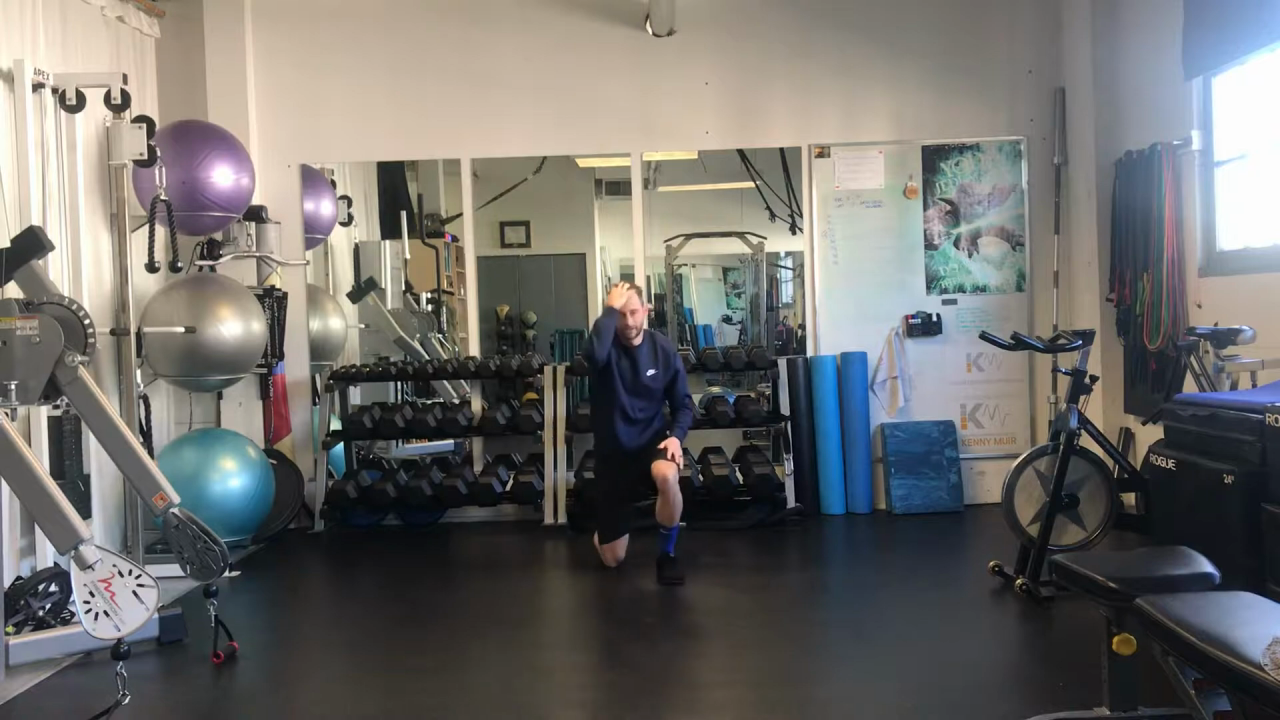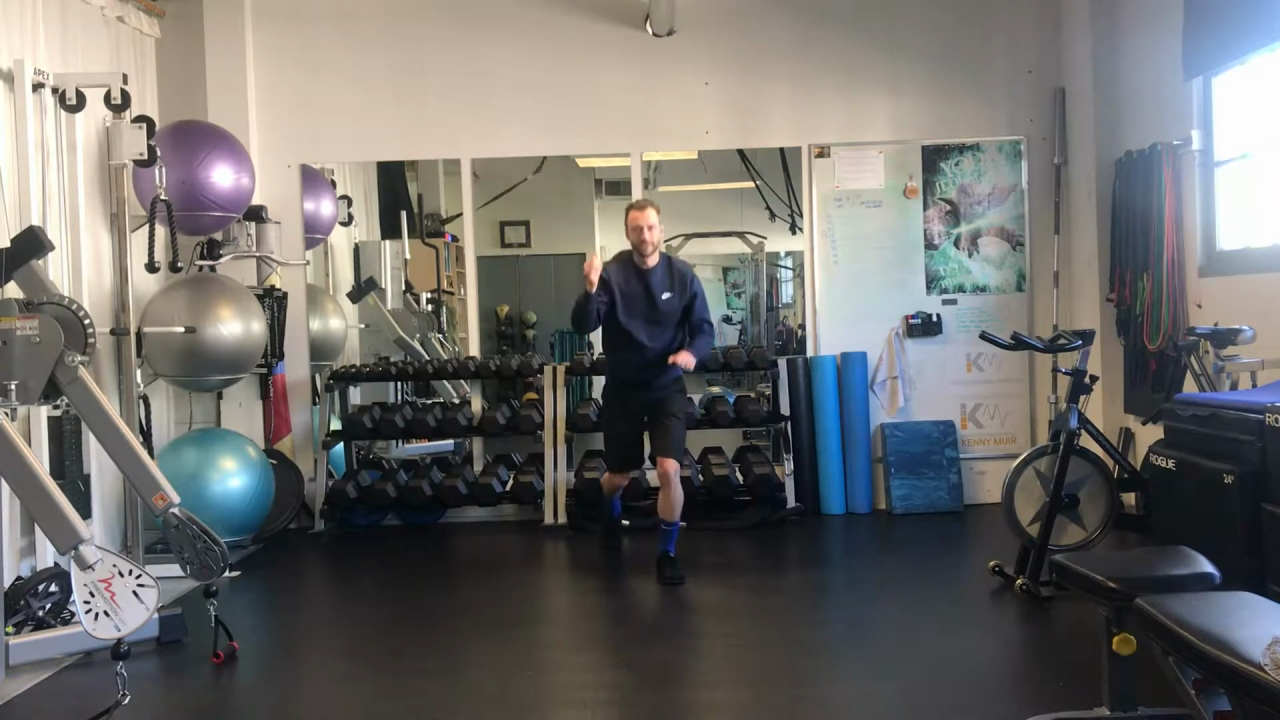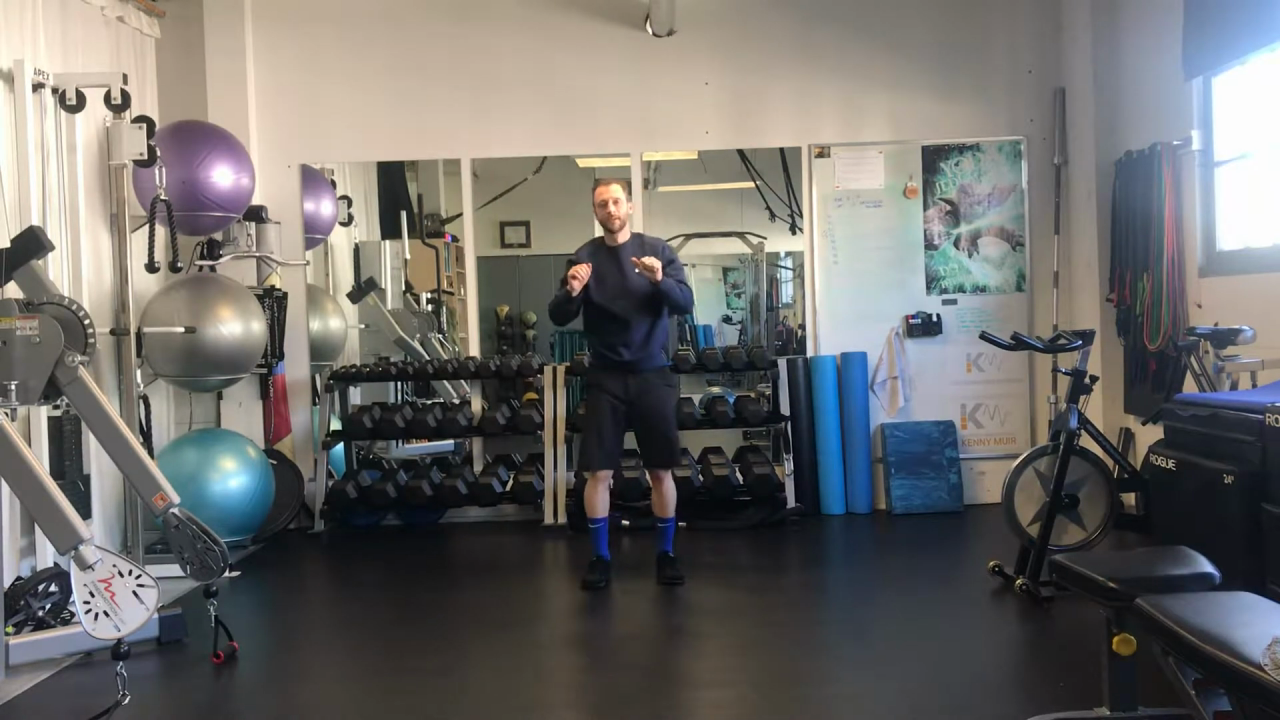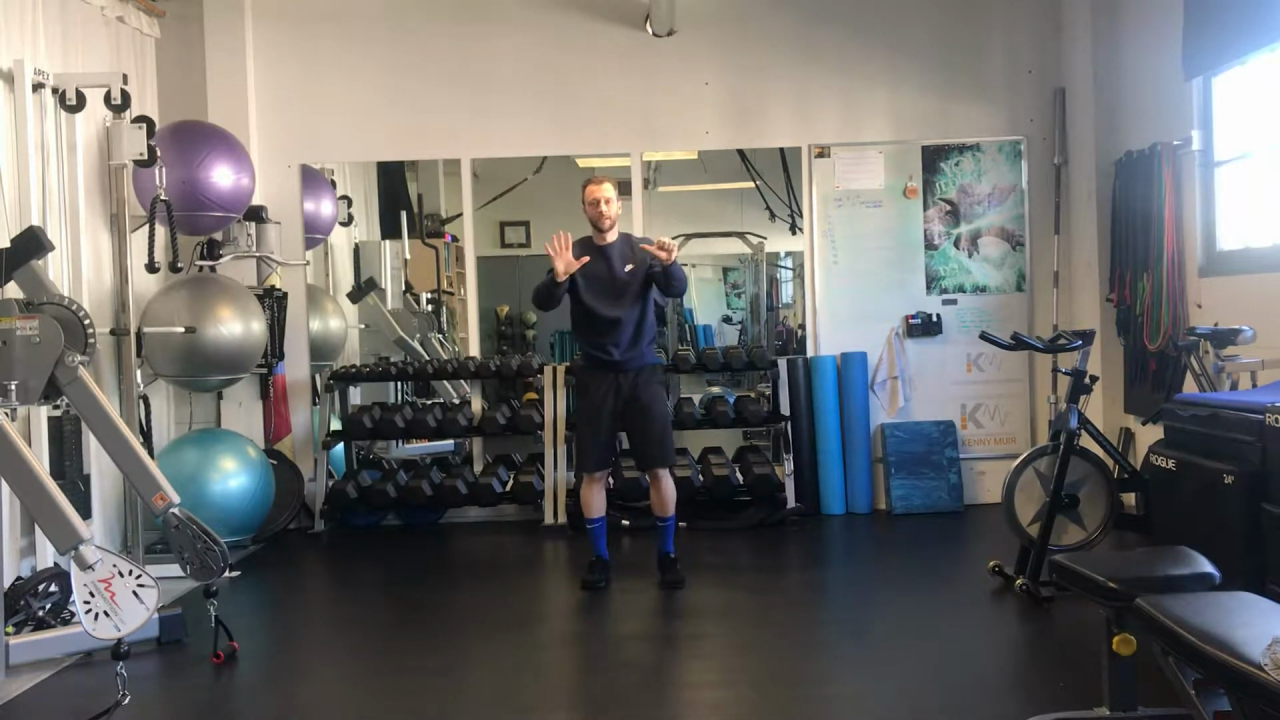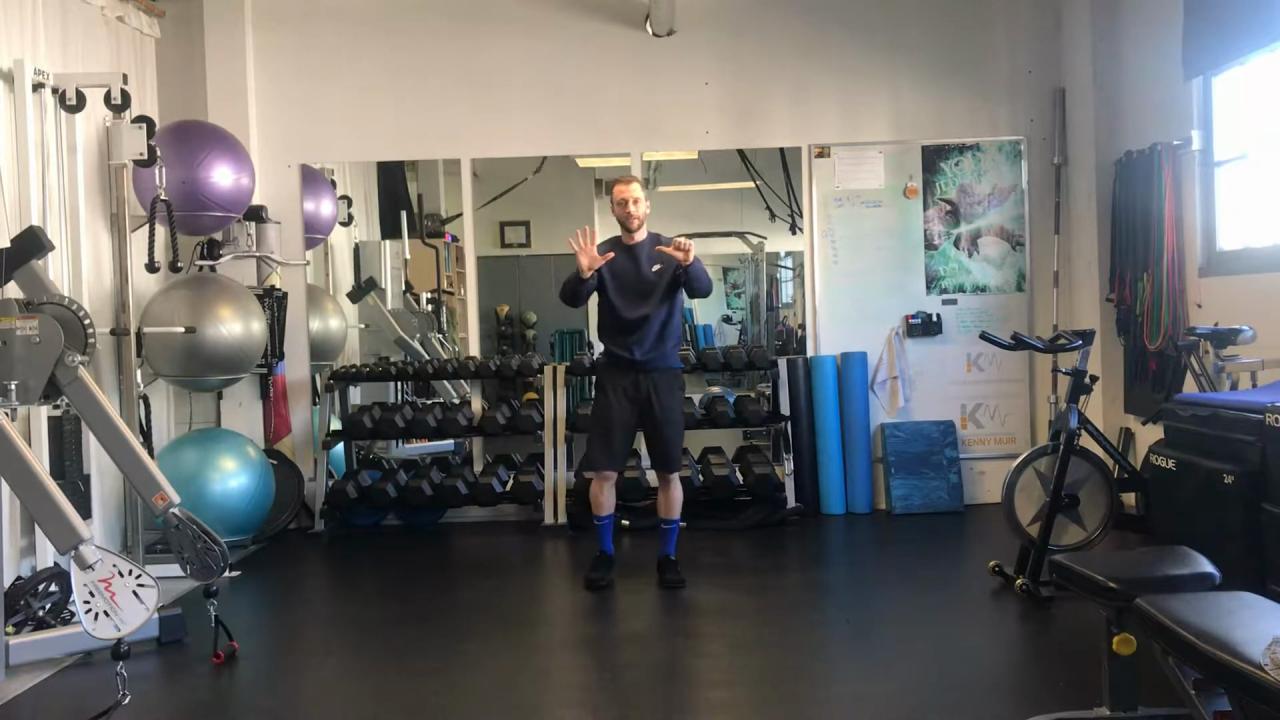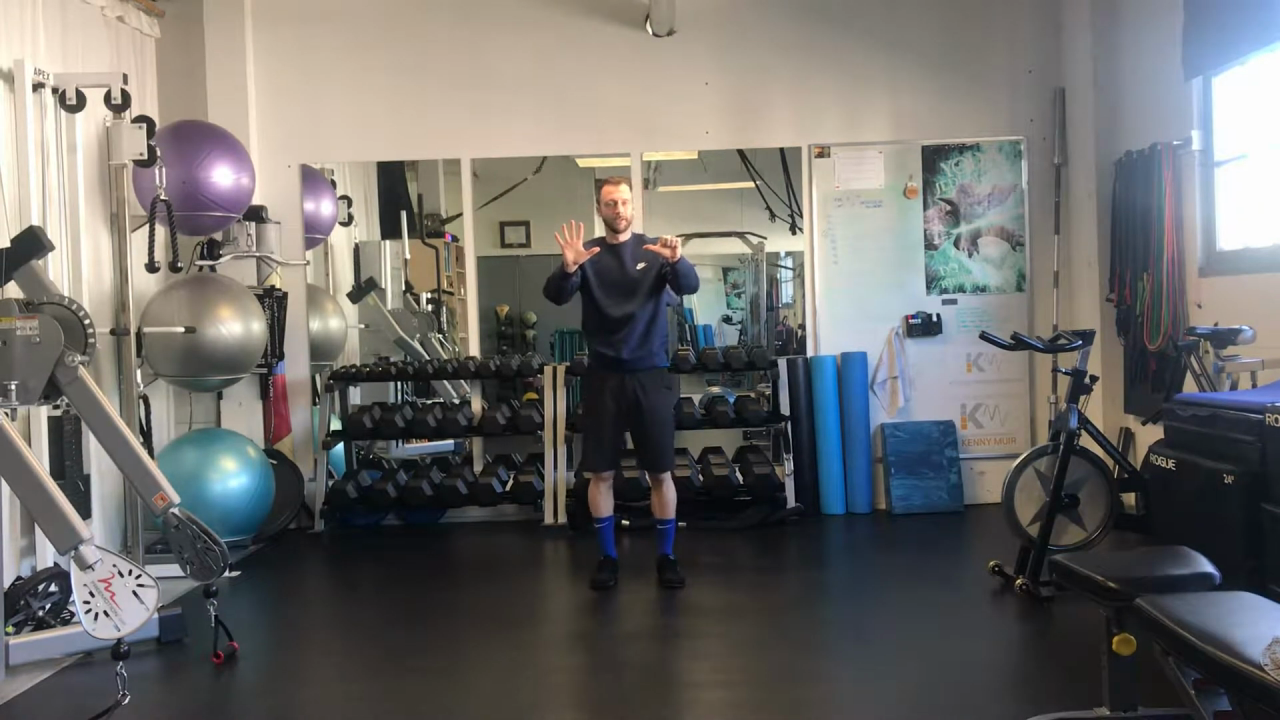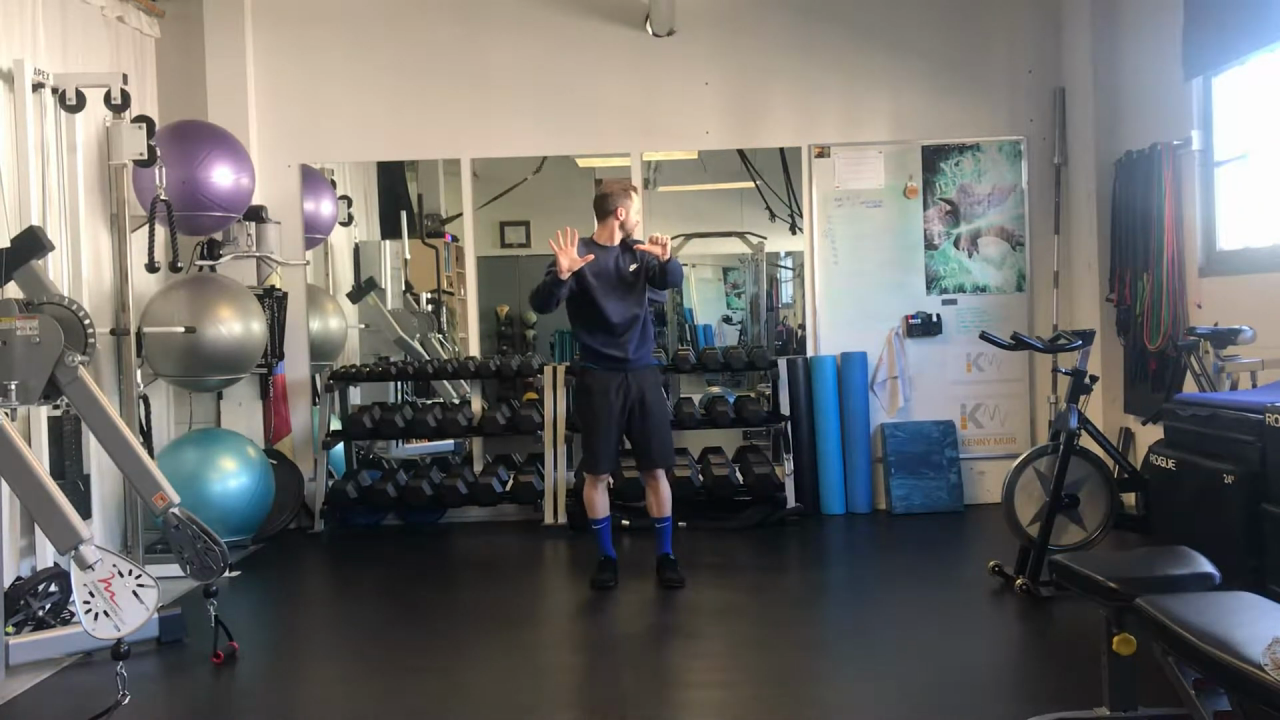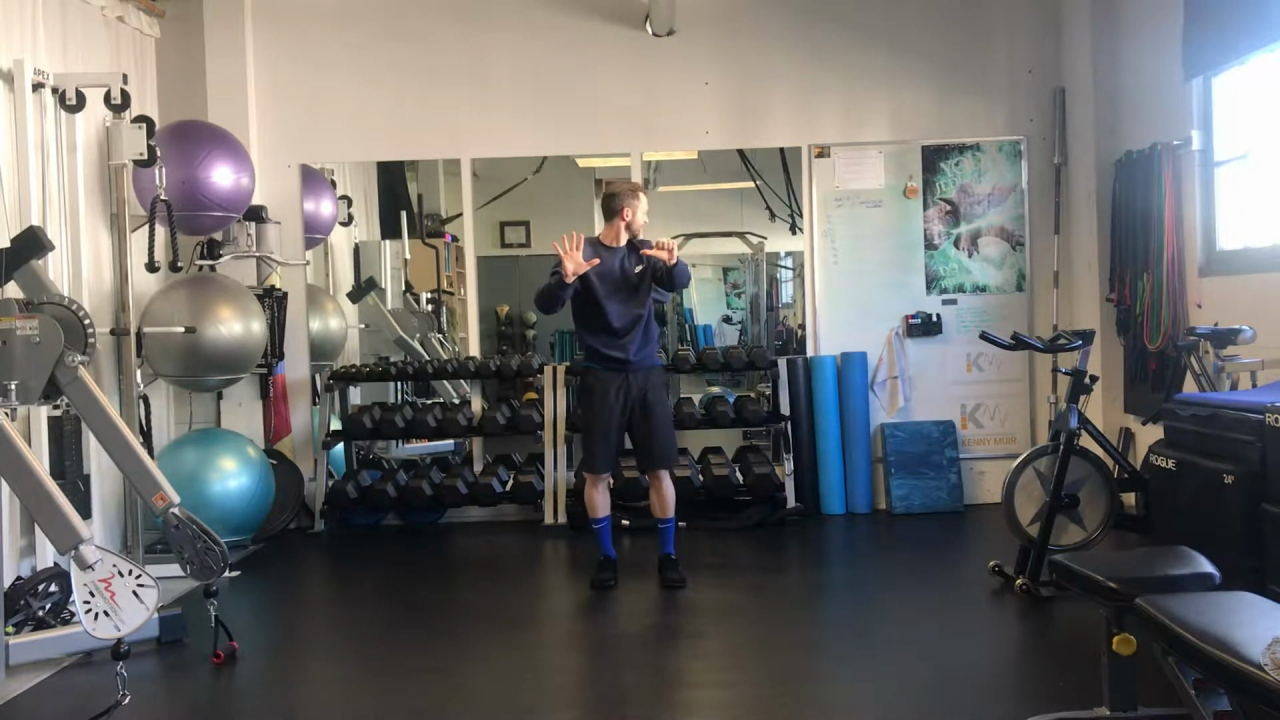
dt=0.5s
person 1, frame 1
left shoulder: (664, 350)
right shoulder: (605, 346)
left elbow: (682, 403)
right elbow: (593, 354)
left wrist: (675, 435)
right wrist: (611, 308)
left hip: (652, 438)
right hip: (613, 450)
left knee: (666, 476)
right knee: (612, 557)
left ankle: (667, 555)
right ankle: (605, 536)
person 1, frame 2
left shoulder: (682, 274)
right shoulder: (612, 272)
left elbow: (704, 328)
right elbow: (583, 325)
left wrist: (691, 352)
right wrist: (590, 288)
left hip: (667, 387)
right hip: (622, 388)
left knee: (669, 471)
right knee: (618, 476)
left ankle: (667, 554)
right ankle: (612, 513)
person 1, frame 3
left shoulder: (656, 250)
right shoulder: (585, 257)
left elbow: (684, 304)
right elbow: (559, 317)
left wrist: (661, 279)
right wrist: (571, 291)
left hip: (653, 375)
right hip: (605, 377)
left knee: (661, 471)
right knee: (598, 472)
left ankle: (665, 554)
right ankle: (600, 557)
person 1, frame 4
left shoulder: (642, 250)
right shoulder: (573, 253)
left elbow: (676, 290)
right elbow: (542, 303)
left wrist: (669, 264)
right wrist: (558, 276)
left hip: (643, 371)
right hip: (596, 375)
left knee: (659, 469)
right knee: (593, 473)
left ankle: (667, 554)
right ankle: (599, 557)
person 1, frame 5
left shoulder: (669, 249)
right shoulder: (603, 253)
left elbow: (702, 290)
right elbow: (571, 299)
left wrist: (689, 263)
right wrist: (583, 273)
left hip: (662, 373)
right hip: (616, 374)
left knee: (668, 472)
right knee: (604, 470)
left ankle: (668, 557)
right ankle: (604, 554)
person 1, frame 6
left shoulder: (653, 249)
right shoulder: (588, 254)
left elbow: (689, 286)
right elbow: (555, 296)
left wrist: (676, 260)
right wrist: (568, 267)
left hip: (650, 374)
right hip: (604, 376)
left knee: (660, 472)
right knee: (601, 473)
left ankle: (666, 556)
right ankle: (607, 557)
person 1, frame 7
left shoulder: (637, 251)
right shoulder: (578, 253)
left elbow: (670, 282)
right elbow: (541, 304)
left wrist: (666, 258)
right wrist: (561, 274)
left hip: (643, 372)
right hip: (600, 377)
left knee: (656, 470)
right knee: (597, 473)
left ankle: (666, 555)
right ankle: (606, 557)
person 1, frame 8
left shoulder: (643, 251)
right shoulder: (583, 254)
left elbow: (678, 284)
right elbow: (545, 305)
left wrist: (672, 262)
right wrist: (566, 278)
left hip: (646, 373)
right hip: (602, 377)
left knee: (660, 469)
right knee: (597, 473)
left ankle: (667, 555)
right ankle: (606, 556)
